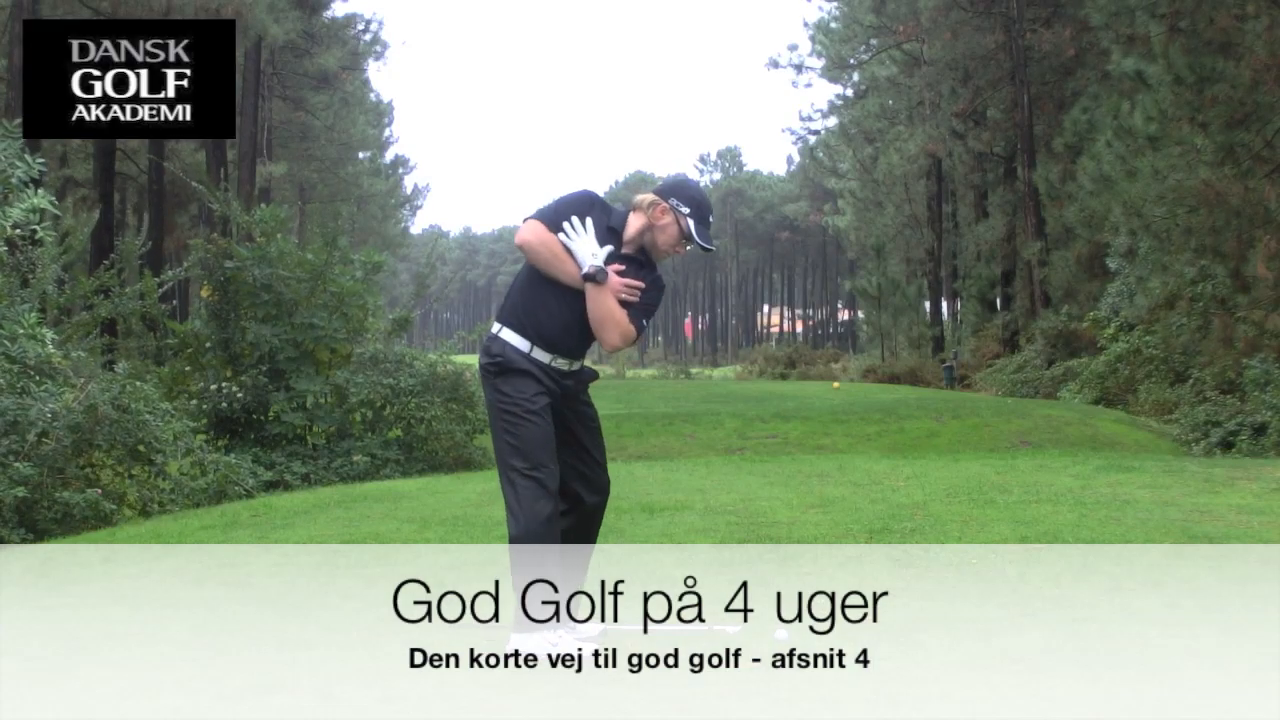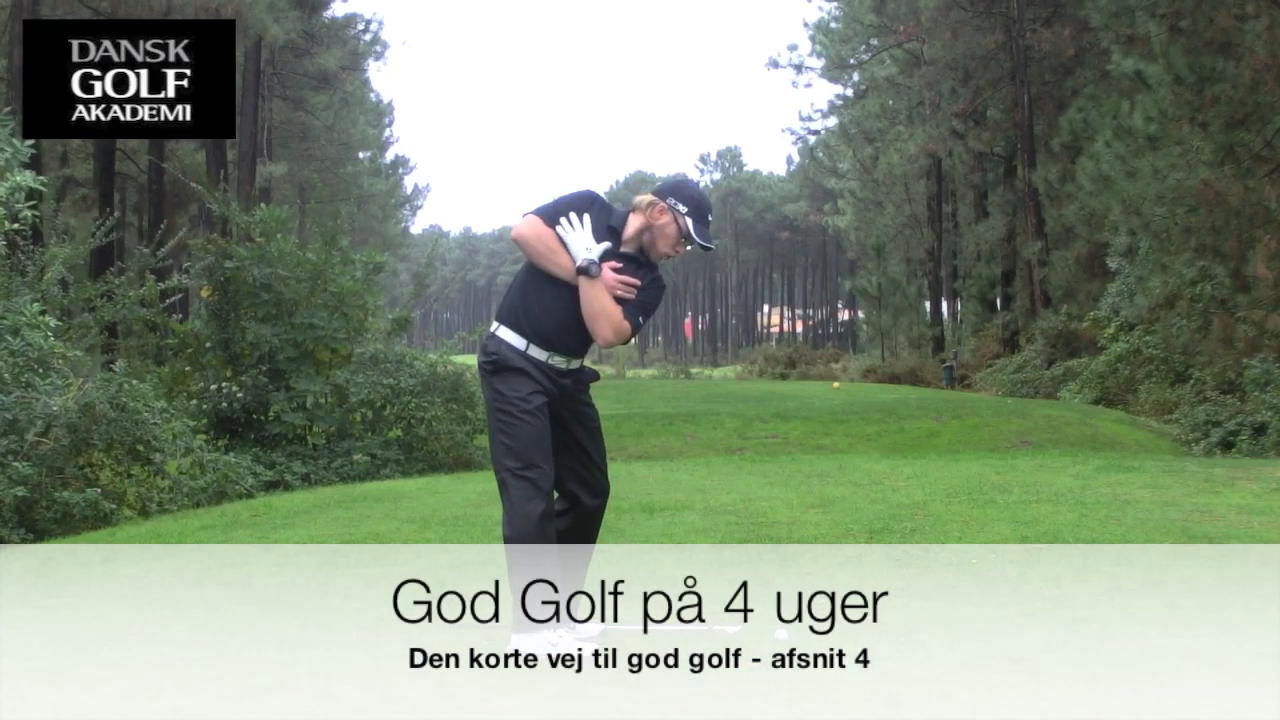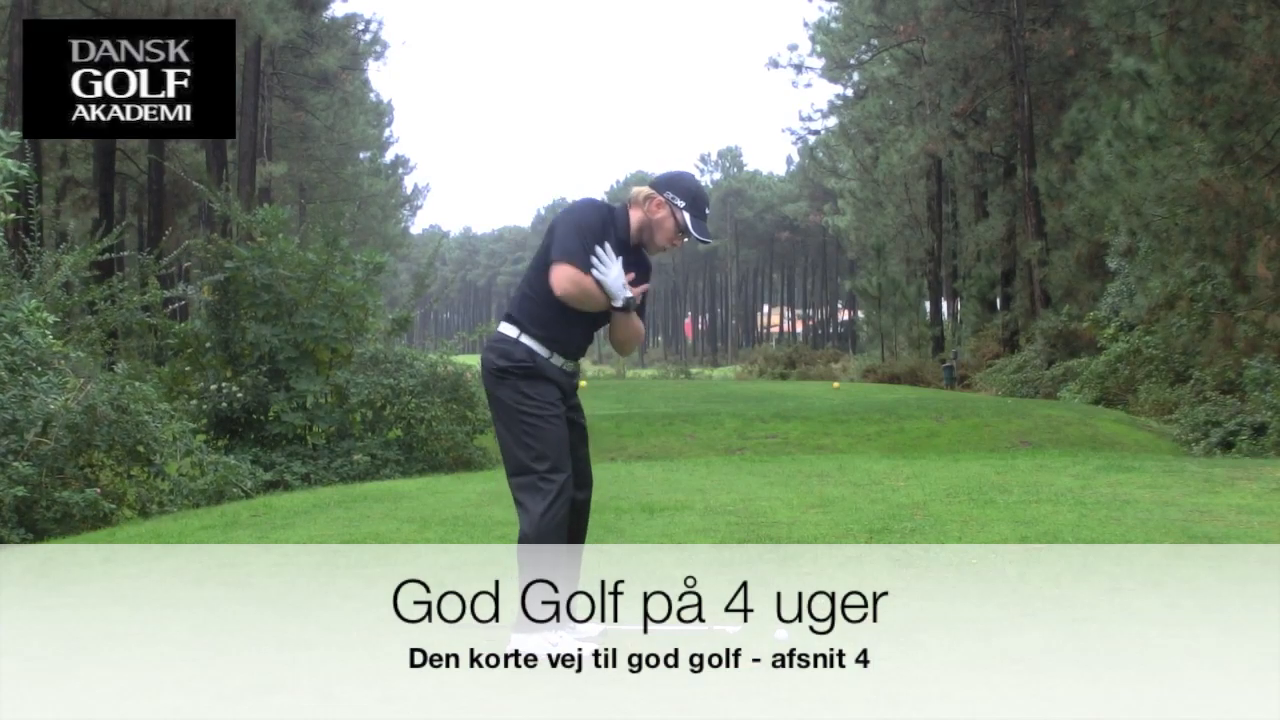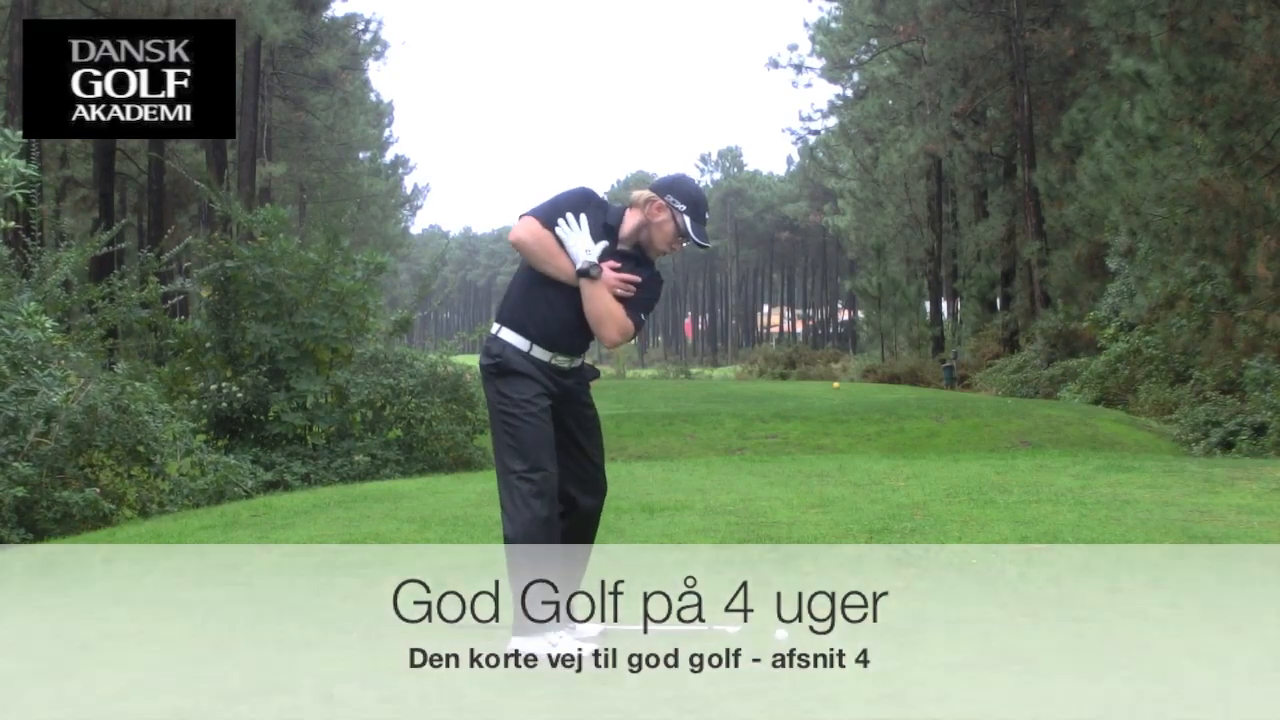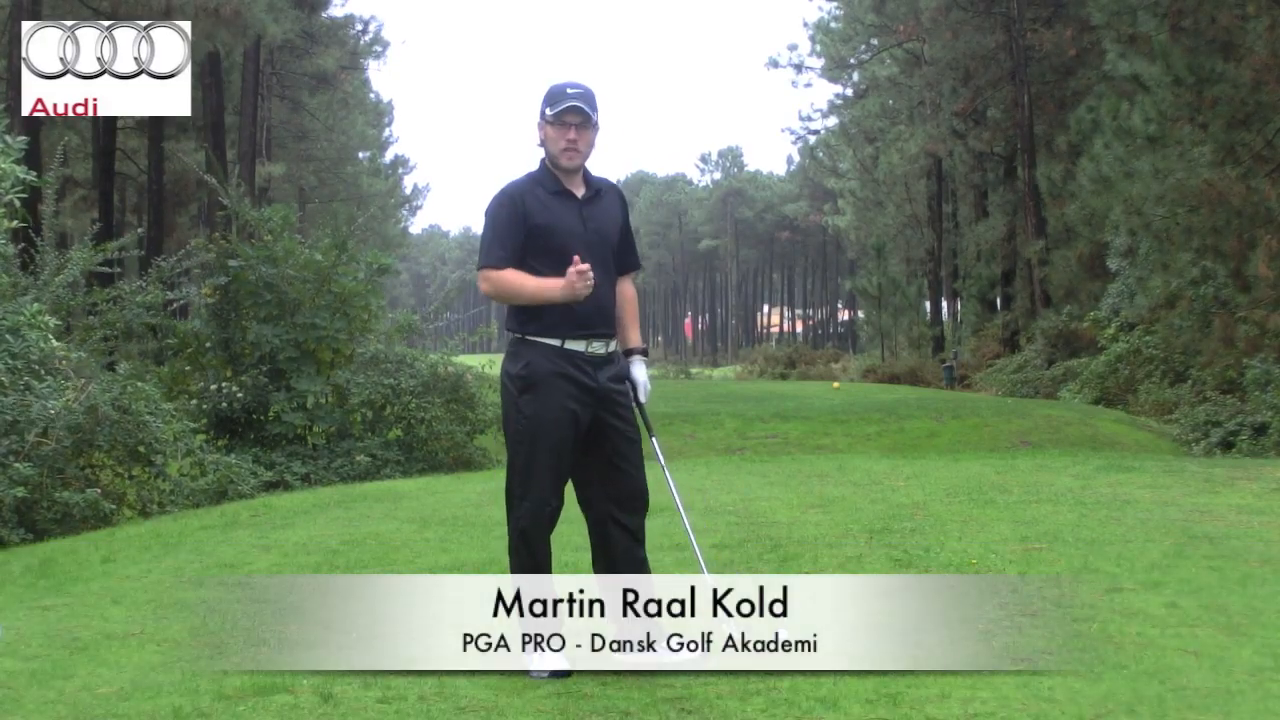
dt=1s
person 1, frame 1
left shoulder: (647, 282)
right shoulder: (587, 208)
left elbow: (615, 338)
right elbow: (527, 238)
left wrist: (594, 270)
right wrist: (590, 275)
left hip: (566, 377)
right hip: (514, 364)
left knee: (589, 490)
right knee: (536, 491)
right ankle: (531, 627)
person 1, frame 2
left shoulder: (648, 281)
right shoulder: (588, 208)
left elbow: (608, 333)
right elbow: (524, 231)
left wrist: (588, 265)
right wrist: (586, 275)
left hip: (566, 376)
right hip: (513, 362)
left knee: (589, 490)
right knee: (530, 488)
left ankle: (561, 605)
right ankle: (530, 625)
person 1, frame 3
left shoulder: (639, 268)
right shoulder: (592, 216)
left elbow: (627, 344)
right elbow: (564, 284)
left wrist: (619, 300)
right wrist: (614, 297)
left hip: (556, 372)
right hip: (519, 363)
left knee: (575, 488)
right knee: (547, 488)
left ankle: (559, 607)
right ankle: (532, 626)
person 1, frame 4
left shoulder: (644, 276)
right shoulder: (582, 206)
left elbow: (613, 334)
right elbow: (522, 234)
left wrist: (589, 268)
right wrist: (584, 272)
left hip: (568, 374)
right hip: (515, 362)
left knee: (585, 492)
right knee: (533, 488)
left ankle: (556, 610)
right ankle: (530, 625)
person 1, frame 5
left shoulder: (613, 199)
right shoulder: (516, 200)
right elbow: (491, 279)
left wrist: (635, 354)
right wrist: (561, 289)
left hip: (607, 368)
right hip: (541, 368)
left knee: (623, 502)
right knee: (536, 508)
